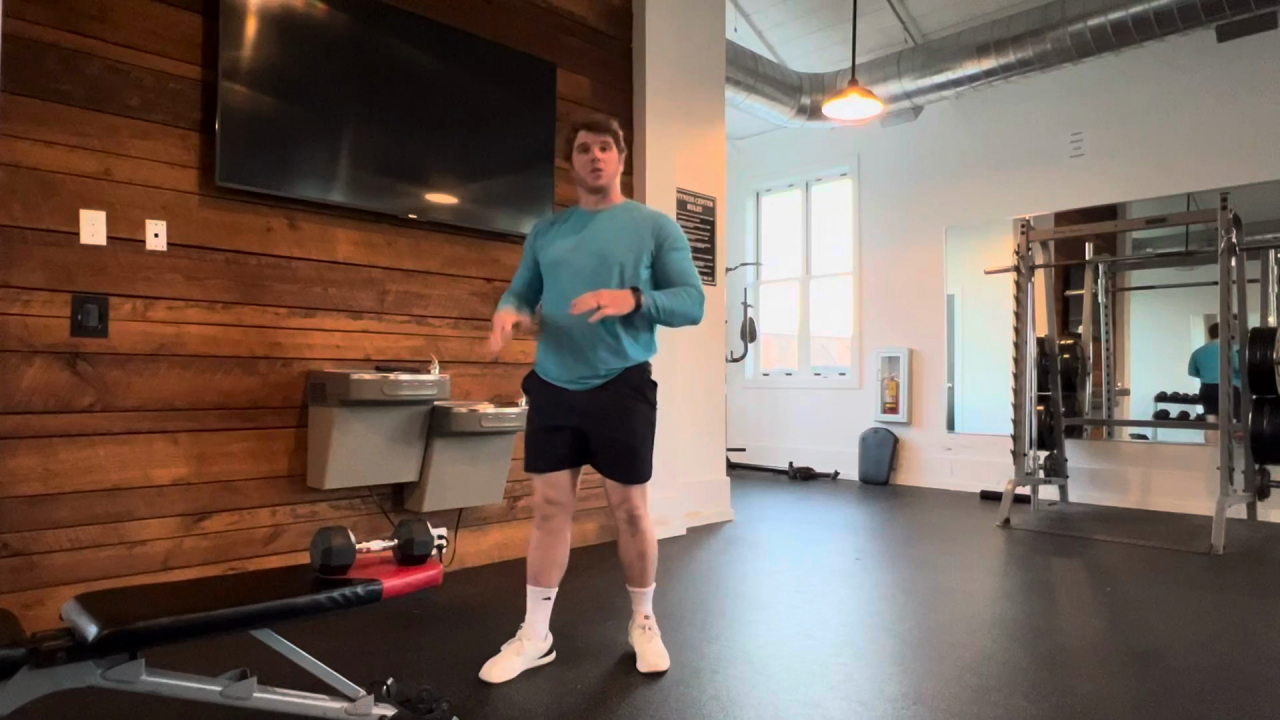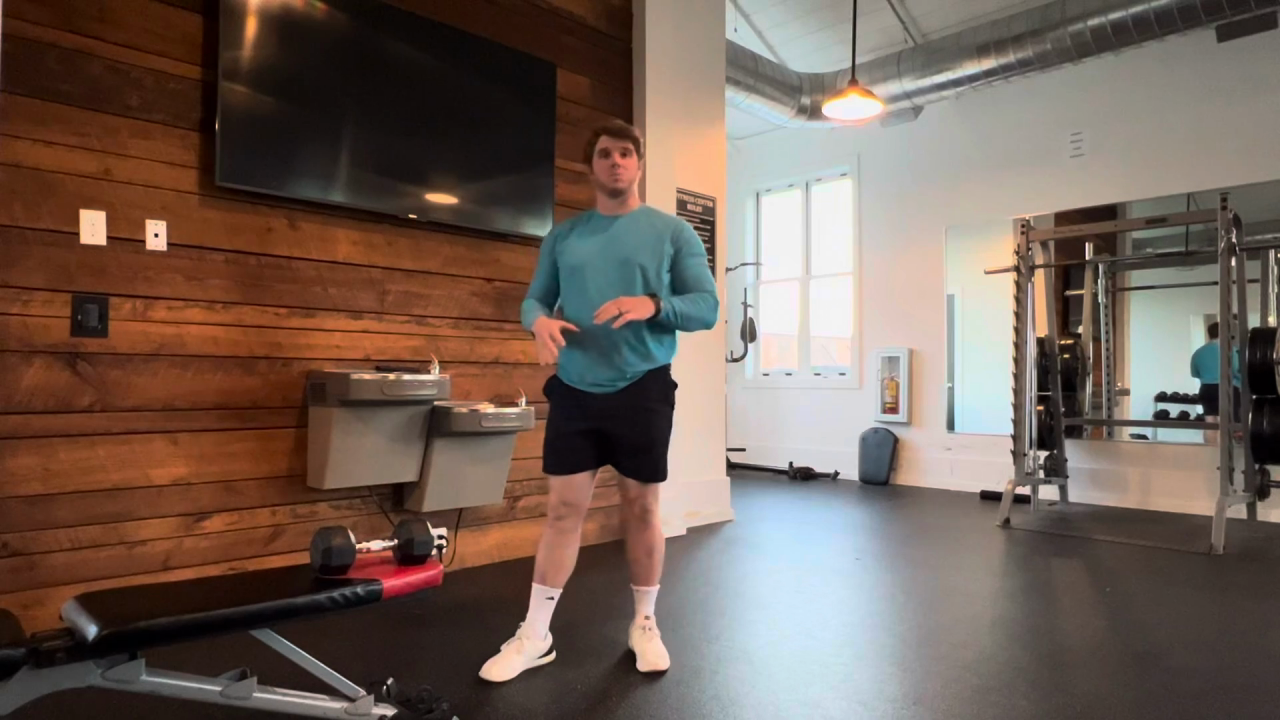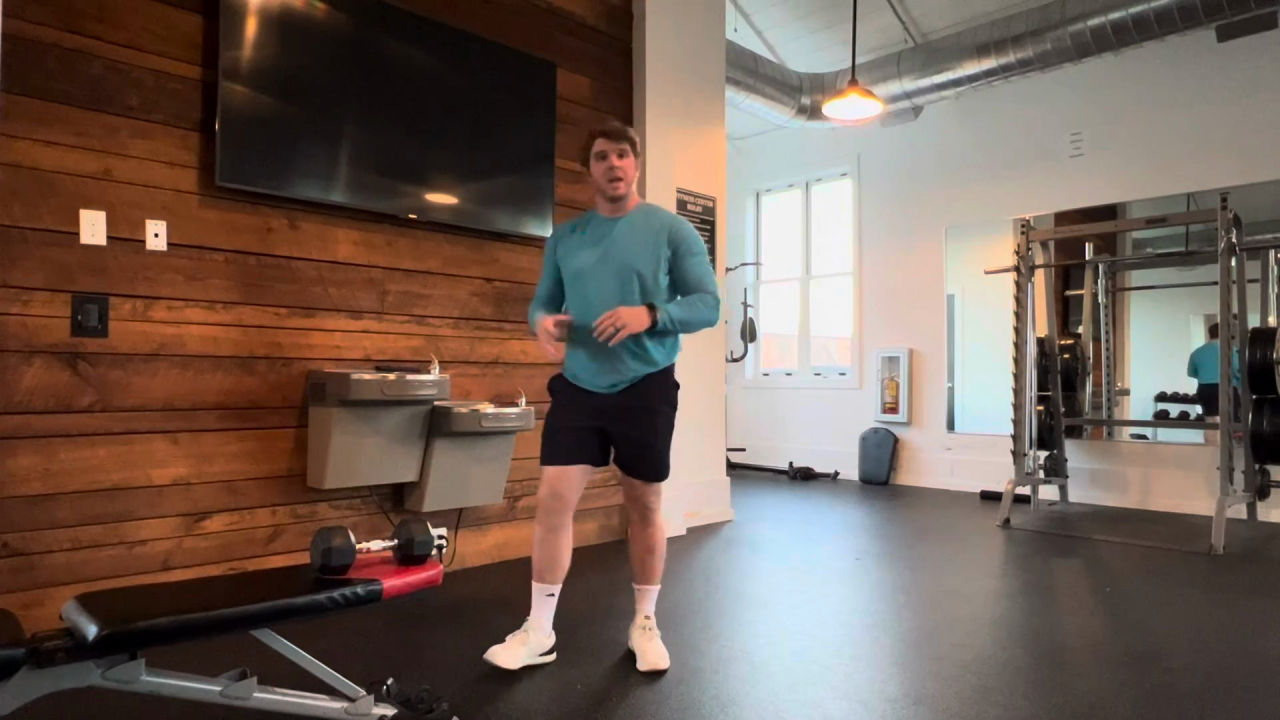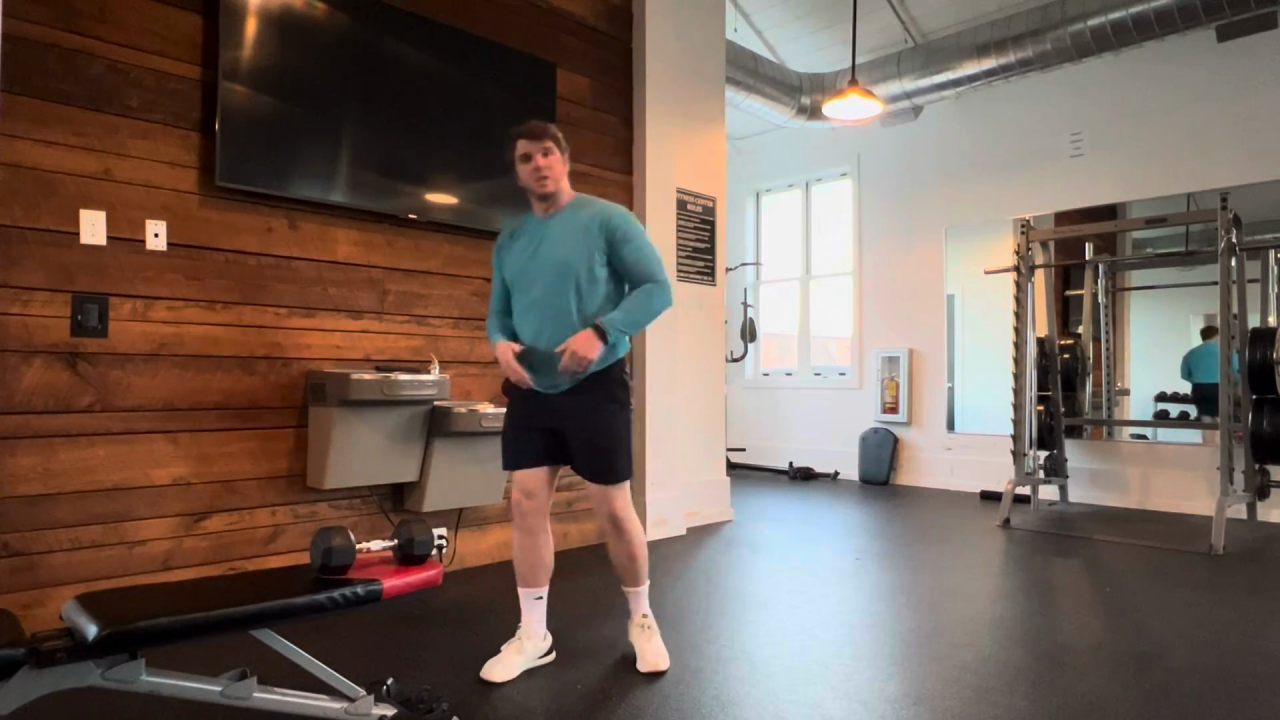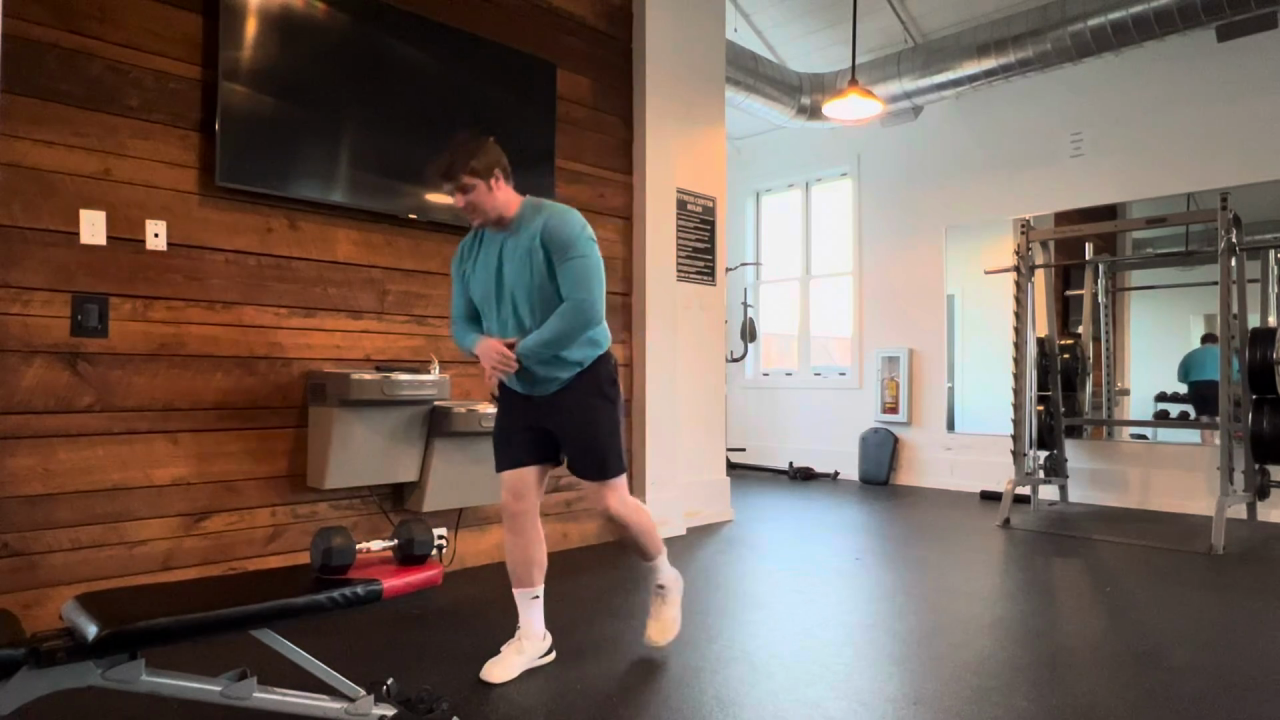
dt=0.5s
person 1, frame 1
left shoulder: (655, 226)
right shoulder: (545, 231)
left elbow: (692, 302)
right elbow: (517, 293)
left wrist: (633, 299)
right wrist: (506, 311)
left hip: (622, 386)
right hip: (552, 387)
left knee: (629, 509)
right knee: (548, 509)
left ankle: (643, 623)
right ankle: (535, 635)
person 1, frame 2
left shoulder: (673, 232)
right shoulder: (563, 236)
left elbow: (706, 307)
right elbow: (536, 298)
left wrist: (653, 305)
right wrist: (540, 321)
left hip: (643, 388)
right hip: (574, 389)
left knee: (641, 508)
right knee: (563, 509)
left ankle: (644, 624)
right ankle: (535, 635)
person 1, frame 3
left shoulder: (672, 230)
right shoulder: (565, 238)
left elbow: (708, 305)
right elbow: (543, 301)
left wrist: (650, 315)
right wrist: (541, 321)
left hip: (646, 388)
right hip: (578, 388)
left knee: (644, 506)
right knee: (553, 501)
left ankle: (644, 624)
right ankle: (538, 631)
person 1, frame 4
left shoulder: (608, 220)
right shoulder: (509, 241)
left elbow: (657, 290)
right elbow: (499, 312)
left wrist: (601, 333)
right wrist: (501, 344)
left hip: (597, 385)
right hip: (532, 389)
left knee: (612, 509)
right knee: (526, 506)
left ankle: (642, 621)
right ankle: (533, 634)
person 1, frame 5
left shoulder: (559, 224)
right shoulder: (468, 252)
left elbow: (587, 308)
right elbow: (462, 322)
left wrist: (520, 350)
right wrist: (481, 345)
left hip: (582, 379)
right hip: (520, 391)
left knee: (609, 502)
right knee: (516, 506)
left ankle: (665, 581)
right ankle: (532, 635)
